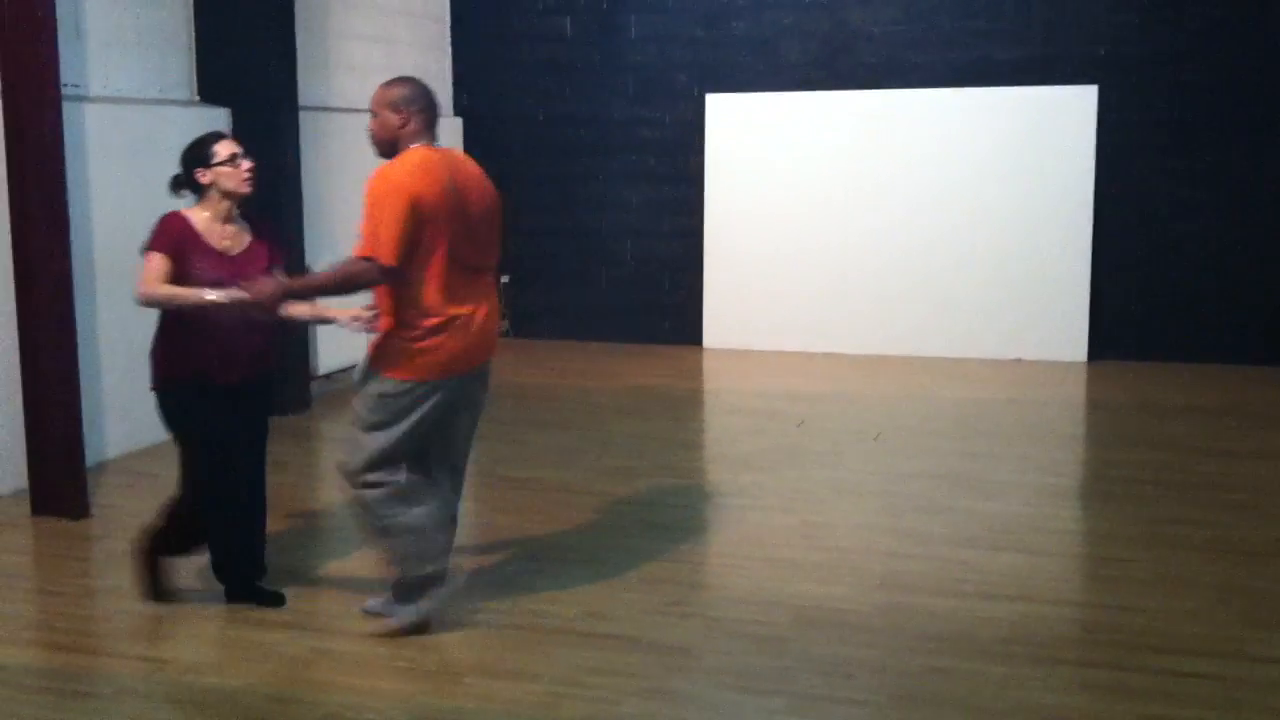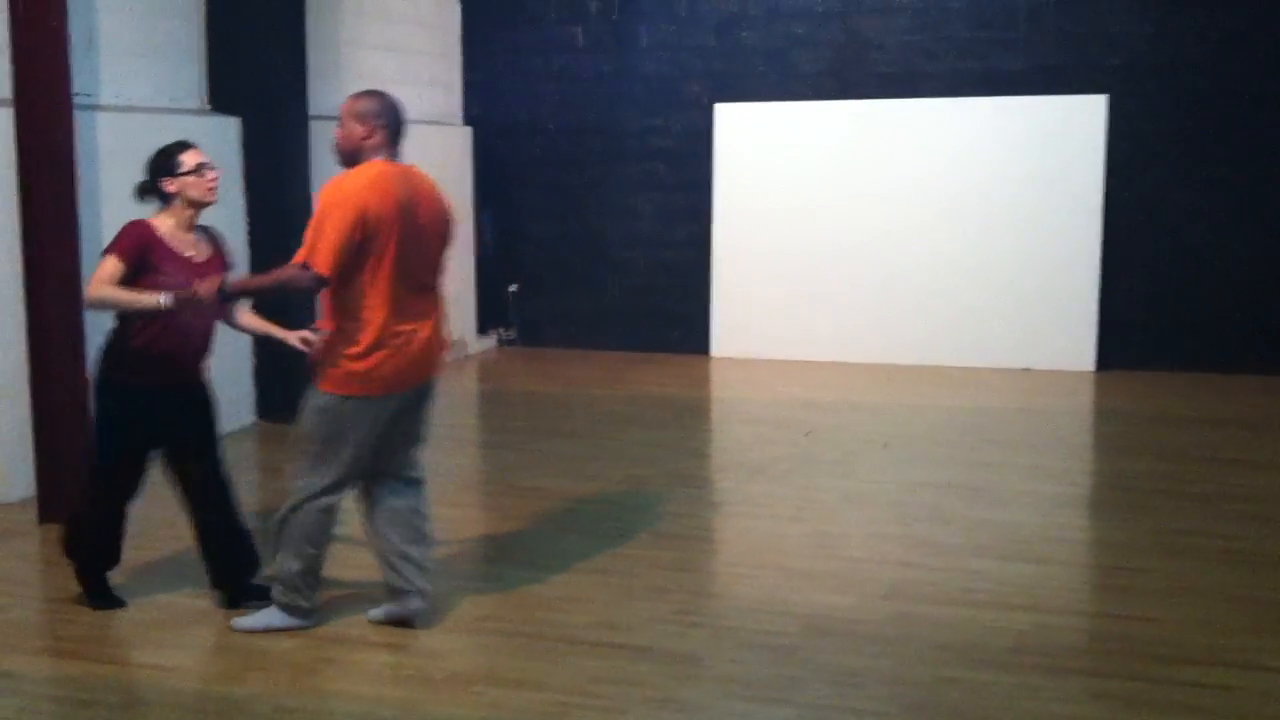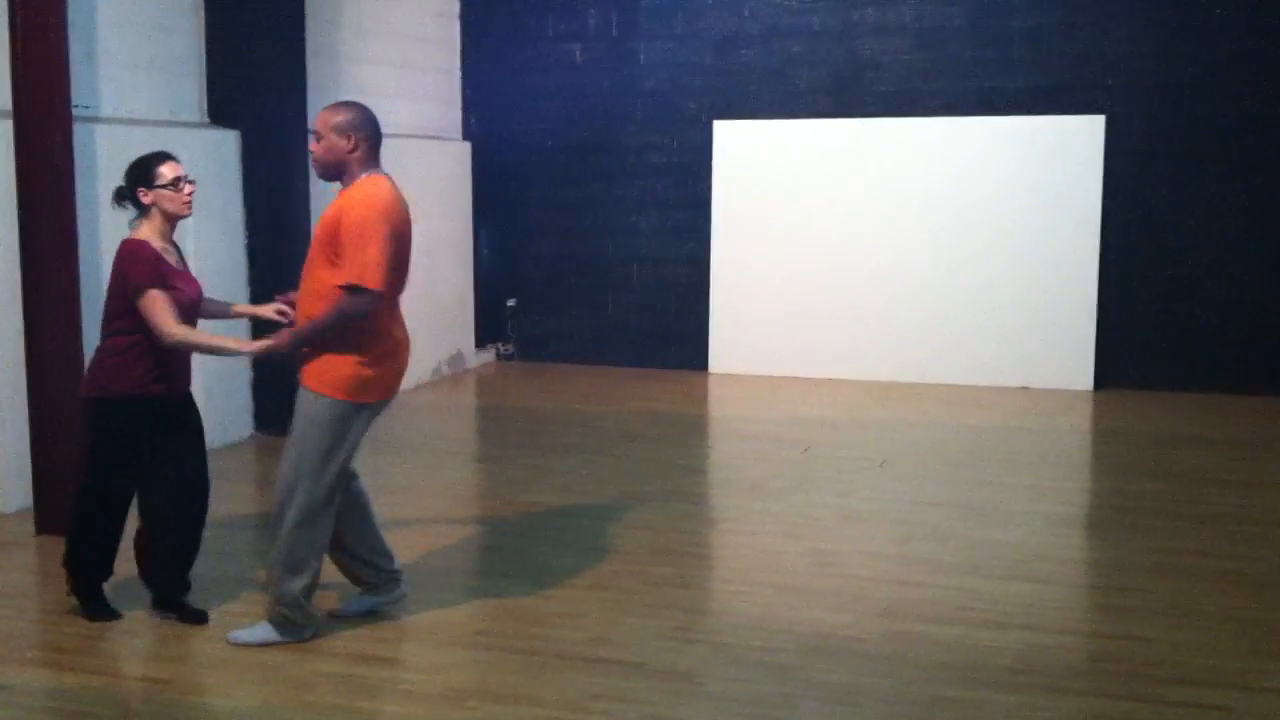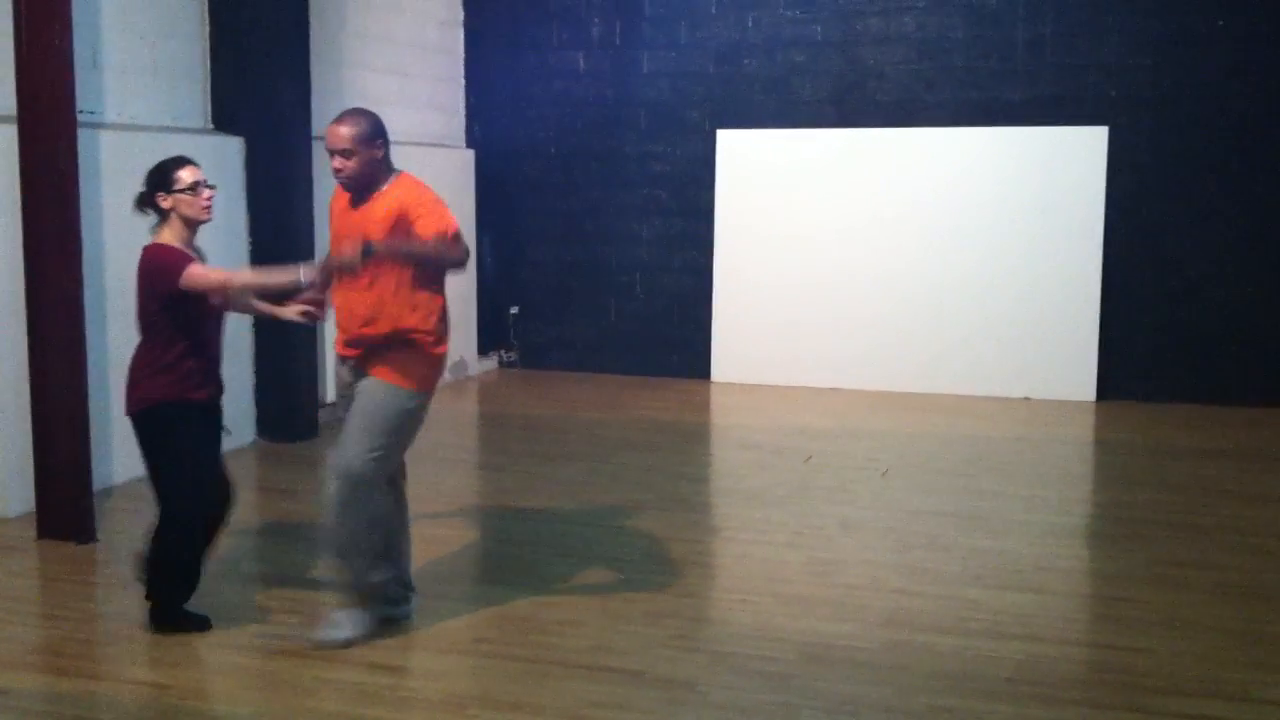
dt=0.3s
person 1, frame 1
left shoulder: (397, 178)
right shoulder: (473, 174)
left elbow: (372, 268)
left wrist: (288, 288)
left hip: (420, 353)
right hip: (474, 346)
left knee: (370, 467)
right knee: (439, 472)
left ankle: (423, 579)
right ankle: (416, 587)
person 1, frame 2
left shoulder: (348, 190)
right shoulder: (428, 192)
left elbow: (308, 275)
left wrist: (228, 287)
left hip: (361, 366)
right hip: (419, 358)
left knee: (316, 484)
right knee: (397, 477)
left ankle: (293, 602)
right ankle: (409, 591)
person 1, frame 3
left shoulder: (368, 203)
right shoulder: (361, 195)
left elbow: (367, 298)
left wrist: (301, 335)
right wrist: (305, 300)
left hip: (346, 368)
right hip: (337, 362)
left knee: (301, 490)
right knee: (329, 479)
left ankle: (289, 616)
right ankle: (380, 581)
person 1, frame 4
left shoulder: (412, 198)
right shoulder: (341, 200)
left elbow: (453, 252)
left wrist: (369, 249)
right wrist: (327, 283)
left hip: (402, 360)
right hip: (354, 359)
left knee: (355, 470)
right knee: (378, 475)
left ankle: (366, 597)
right ankle: (390, 594)
person 2, frame 1
left shoulder: (256, 236)
right shoulder: (175, 229)
left elbow: (283, 304)
right elbow: (149, 292)
left wrist: (337, 313)
right wrist: (214, 296)
left hip: (247, 379)
right hip: (188, 381)
left knee: (246, 480)
right knee: (214, 481)
left ankle: (241, 578)
right ankle: (161, 547)
person 2, frame 2
left shoulder: (212, 243)
right shoulder: (140, 235)
left elbow: (233, 310)
right elbow: (95, 294)
left wrist: (285, 334)
right wrist: (160, 299)
left hip: (185, 383)
right hip: (130, 383)
left knee: (206, 479)
right knee: (113, 481)
left ankle: (236, 580)
right ankle: (91, 573)
person 2, frame 3
left shoulder: (169, 249)
right shoulder: (138, 255)
left elbow: (191, 303)
right elbow: (170, 332)
left wrist: (253, 310)
right wrist: (245, 348)
left hip: (167, 393)
right hip: (121, 396)
left knee: (185, 491)
right knee: (108, 493)
left ankle: (169, 589)
right ankle: (87, 585)
person 2, frame 4
left shoulder: (190, 253)
right shoulder: (161, 258)
left elbow: (225, 296)
right elbow: (228, 282)
left wrist: (282, 309)
right wrist: (303, 275)
left hip: (197, 397)
right hip: (164, 402)
left knee: (201, 501)
right knee: (197, 499)
left ankle: (168, 600)
right ankle: (164, 599)
